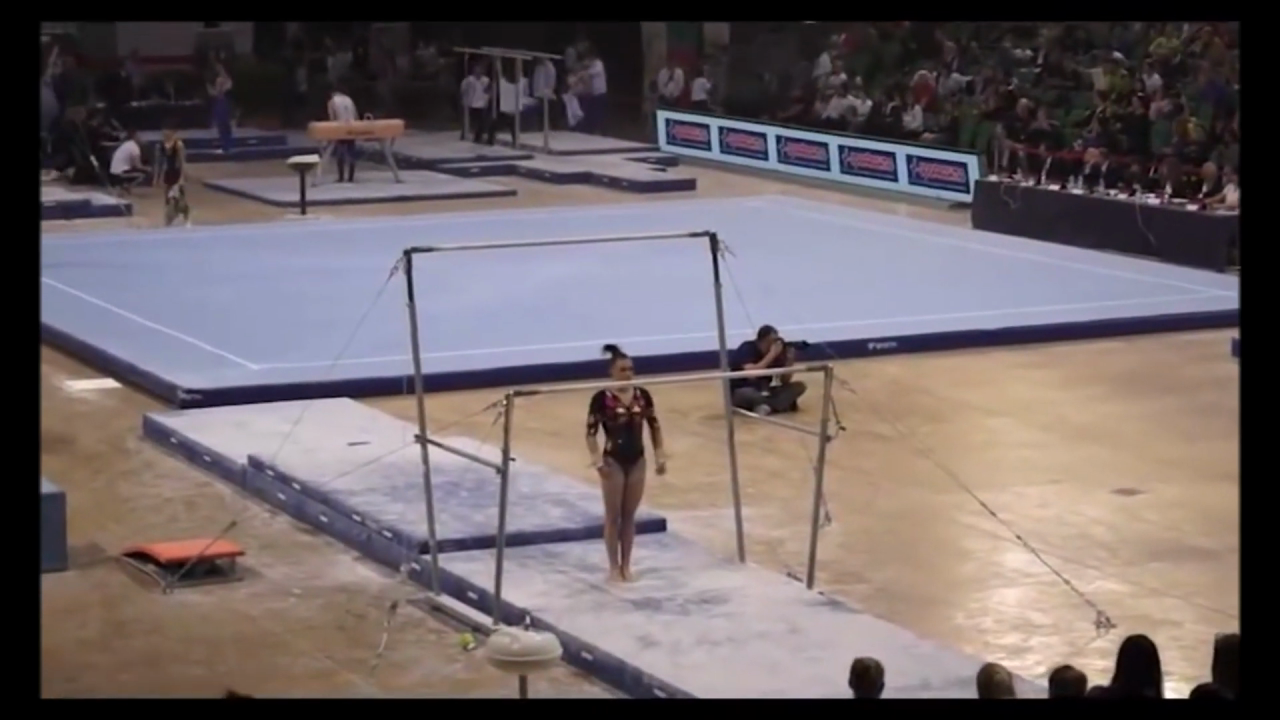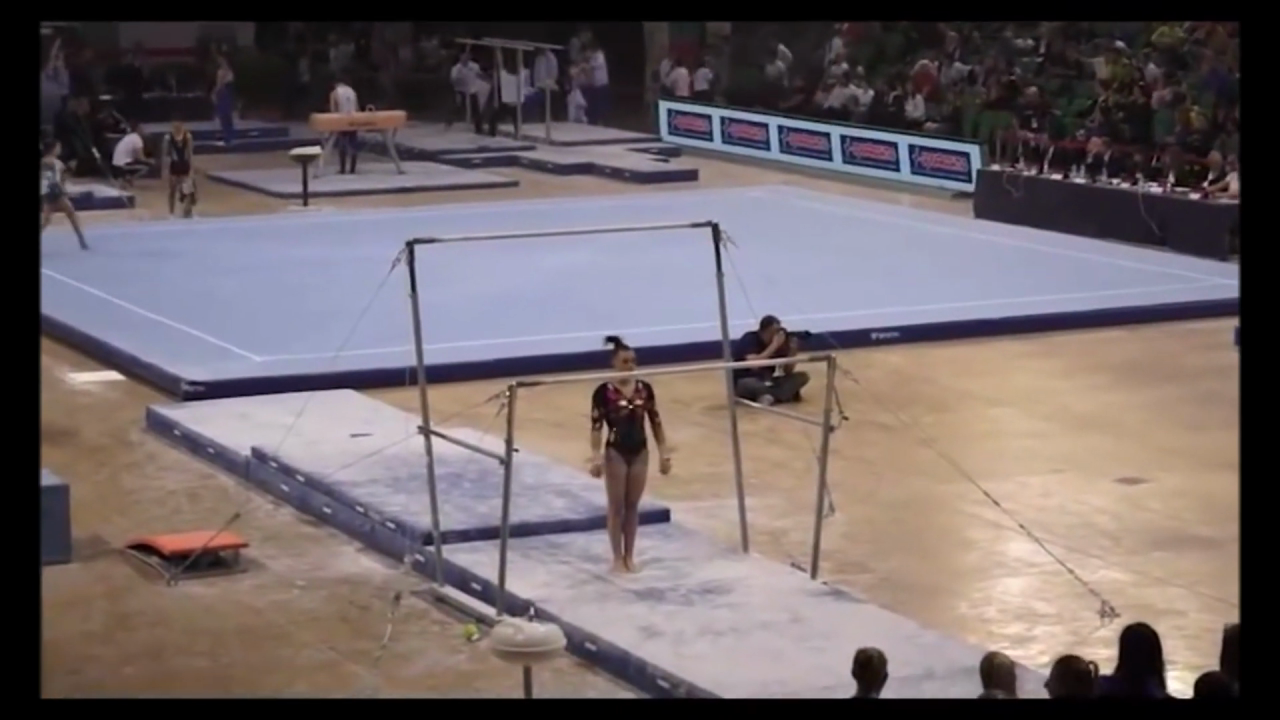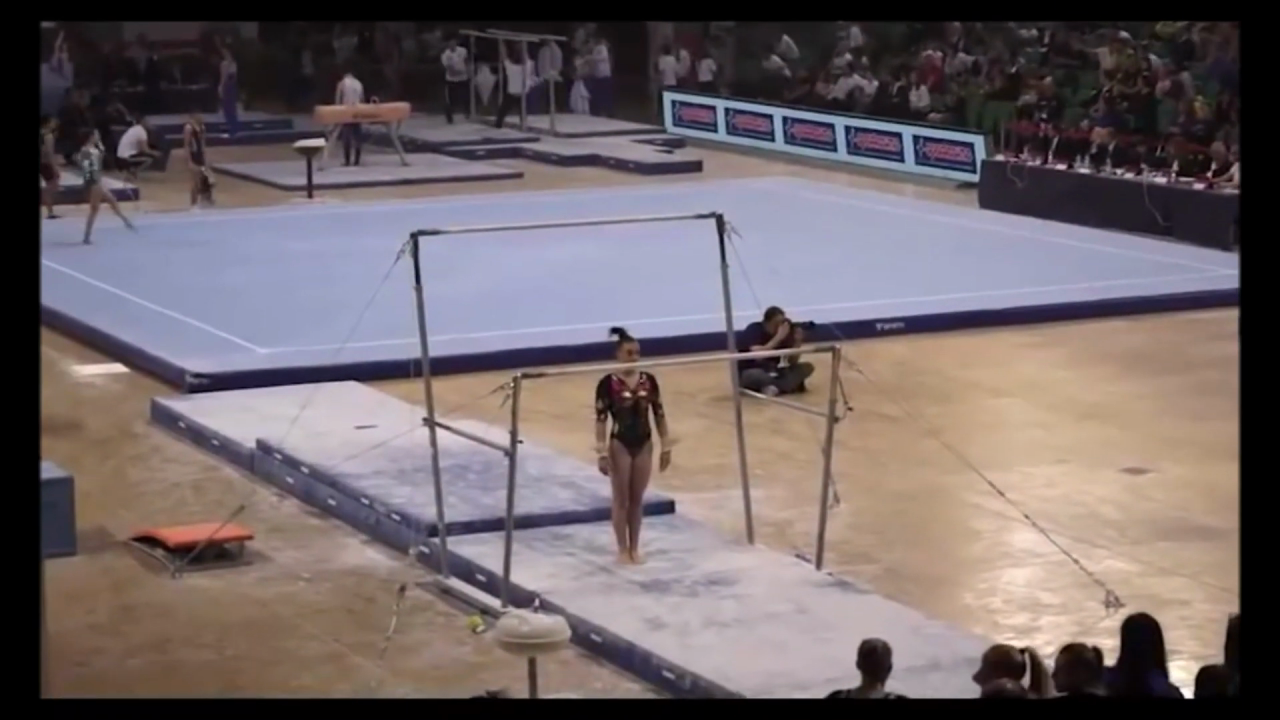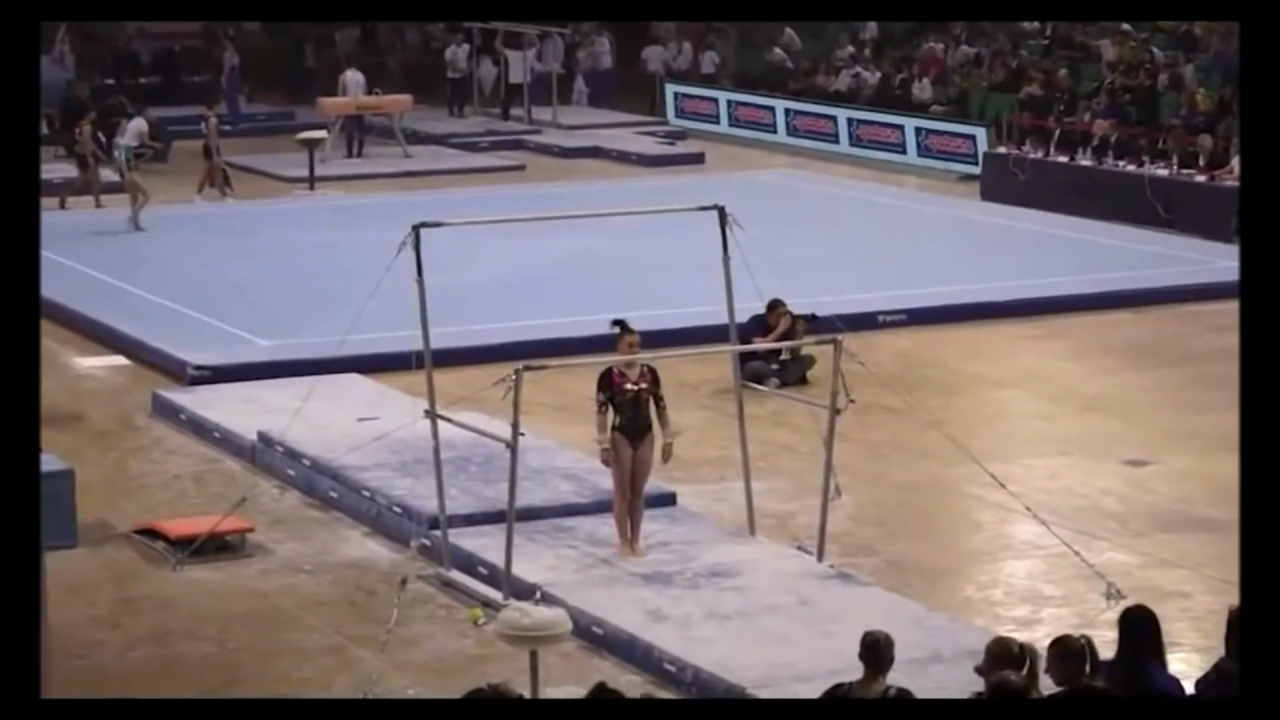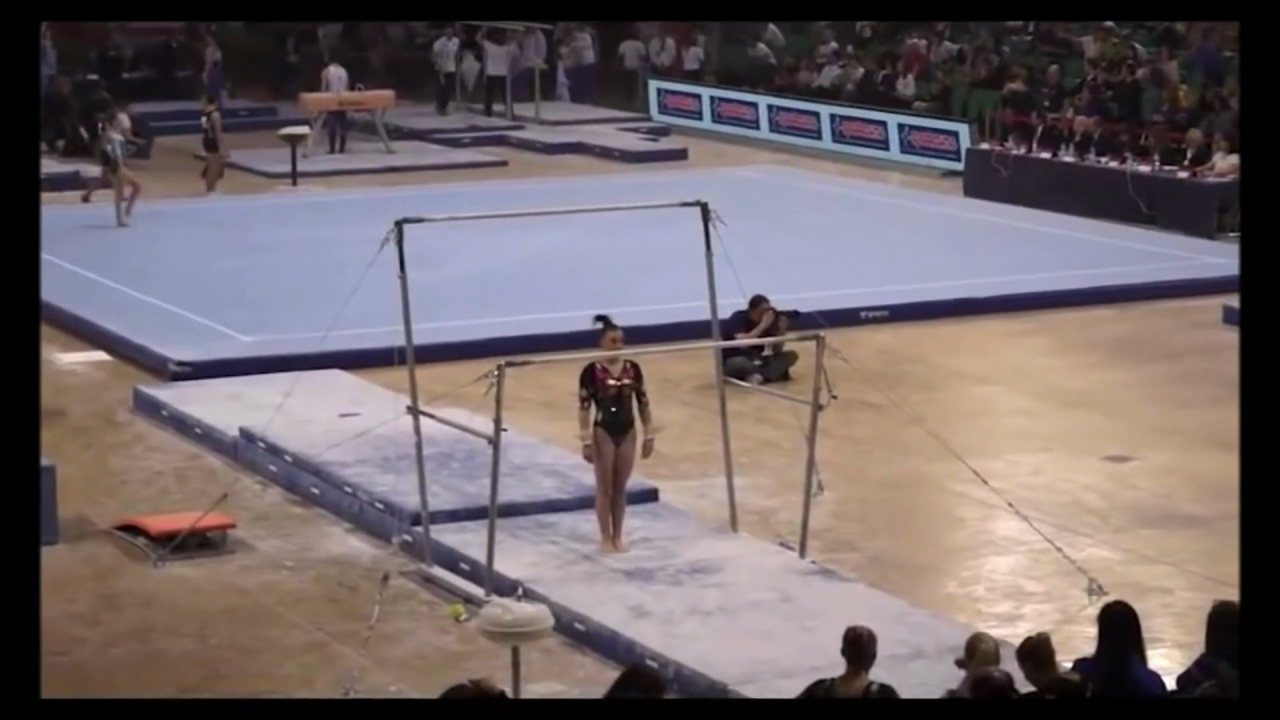
dt=0.4s
person 1, frame 1
left shoulder: (643, 396)
right shoulder: (602, 398)
left elbow: (654, 427)
right elbow: (591, 433)
left wrist: (660, 456)
right wrist: (598, 462)
left hip: (637, 461)
right hip: (613, 461)
left knee: (629, 516)
right knee: (613, 516)
left ankle: (626, 565)
right ankle: (614, 567)
person 1, frame 2
left shoulder: (645, 389)
right shoulder: (604, 391)
left elbow: (655, 422)
right elbow: (596, 427)
left wrist: (664, 453)
right wrist: (596, 458)
left hip: (640, 453)
right hip: (615, 453)
left knee: (632, 507)
right knee: (616, 508)
left ankle: (629, 556)
right ankle: (617, 558)
person 1, frame 3
left shoulder: (649, 380)
right shoulder: (608, 383)
left elbow: (659, 414)
right elbow: (601, 419)
left wrist: (666, 446)
right wrist: (602, 452)
left hip: (644, 444)
right hip: (620, 445)
left knee: (637, 499)
right knee: (621, 499)
left ankle: (634, 548)
right ankle: (622, 549)
person 1, frame 4
left shoulder: (650, 373)
right shoulder: (609, 376)
left elbow: (661, 407)
right elbow: (602, 412)
left wrist: (668, 438)
right wrist: (604, 444)
left hip: (645, 437)
right hip: (621, 438)
left knee: (638, 492)
right knee: (622, 492)
left ankle: (636, 540)
right ankle: (624, 542)
person 1, frame 5
left shoulder: (633, 369)
right shoulder: (592, 371)
left elbow: (643, 403)
right elbow: (584, 408)
left wrist: (649, 434)
right wrist: (586, 440)
left hip: (628, 432)
right hip: (604, 433)
left knee: (620, 488)
right knee: (605, 488)
left ankle: (618, 536)
right ankle: (606, 538)
